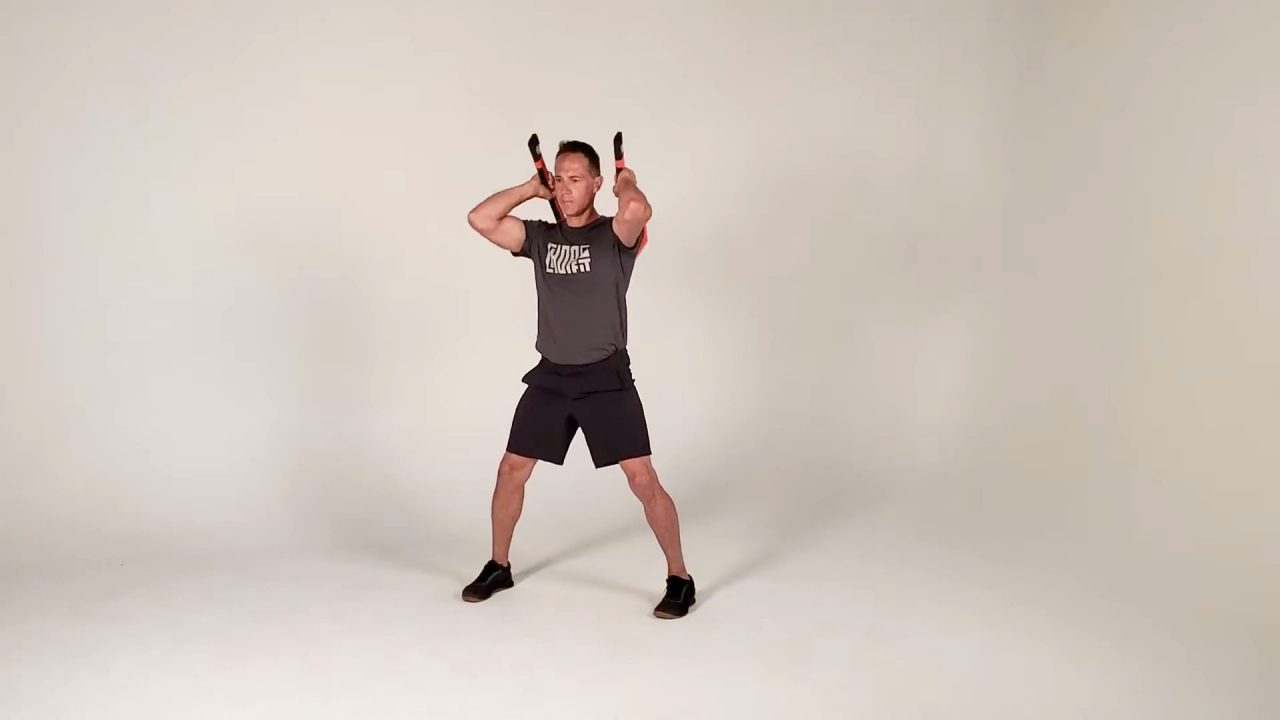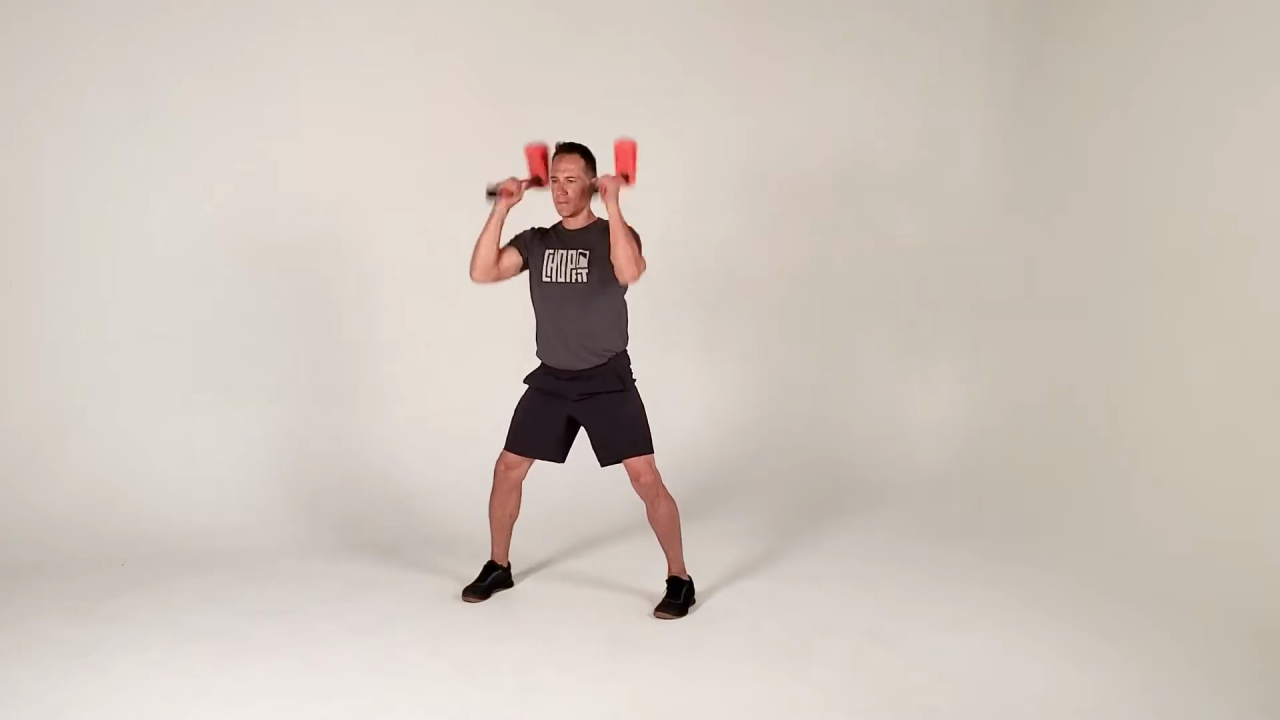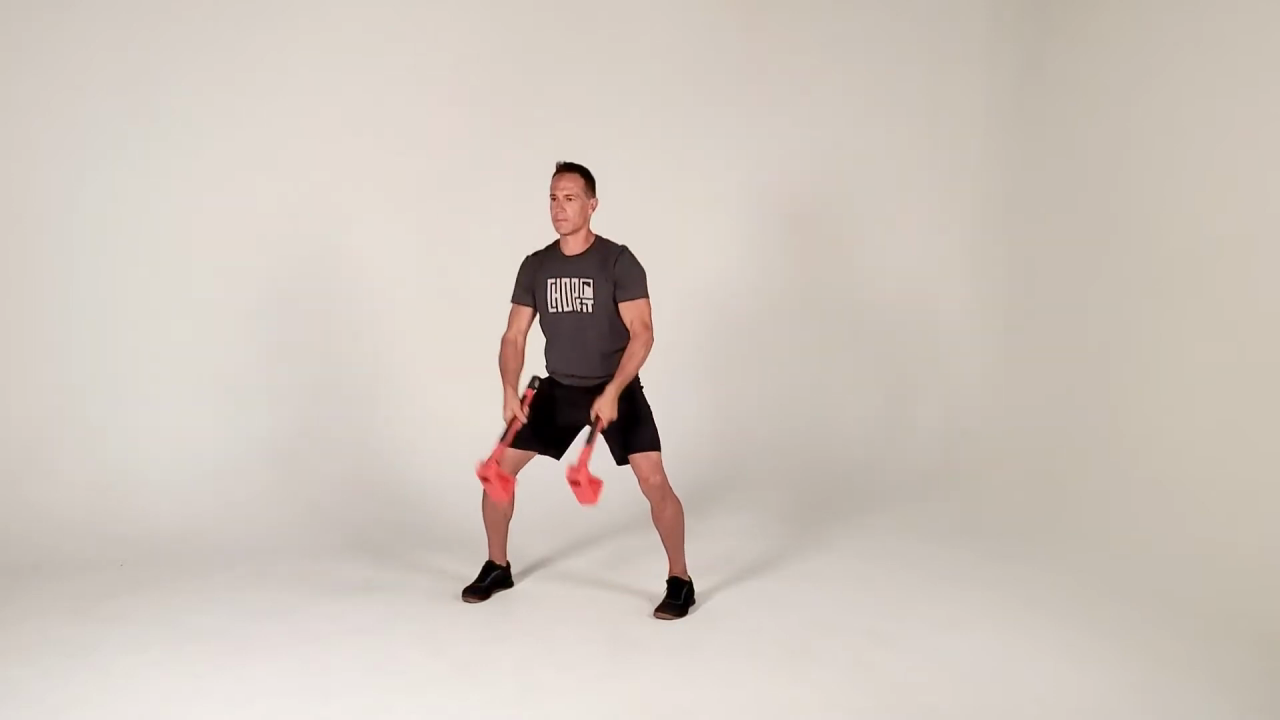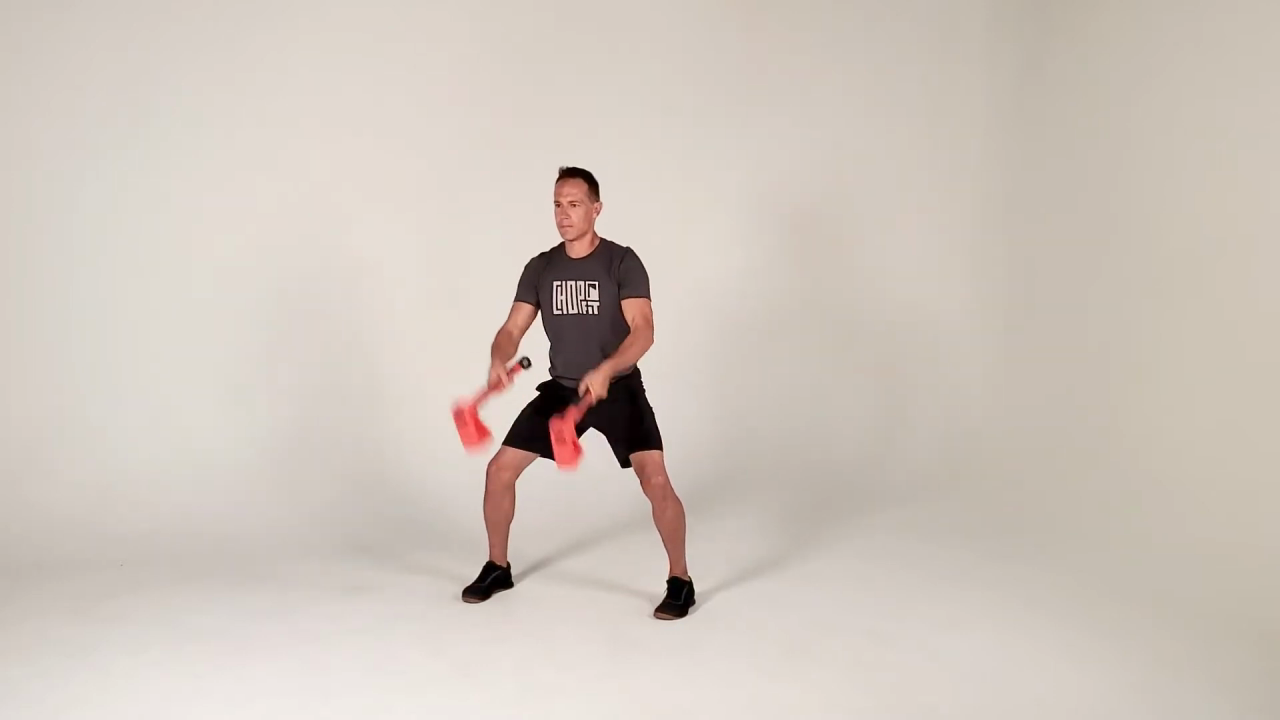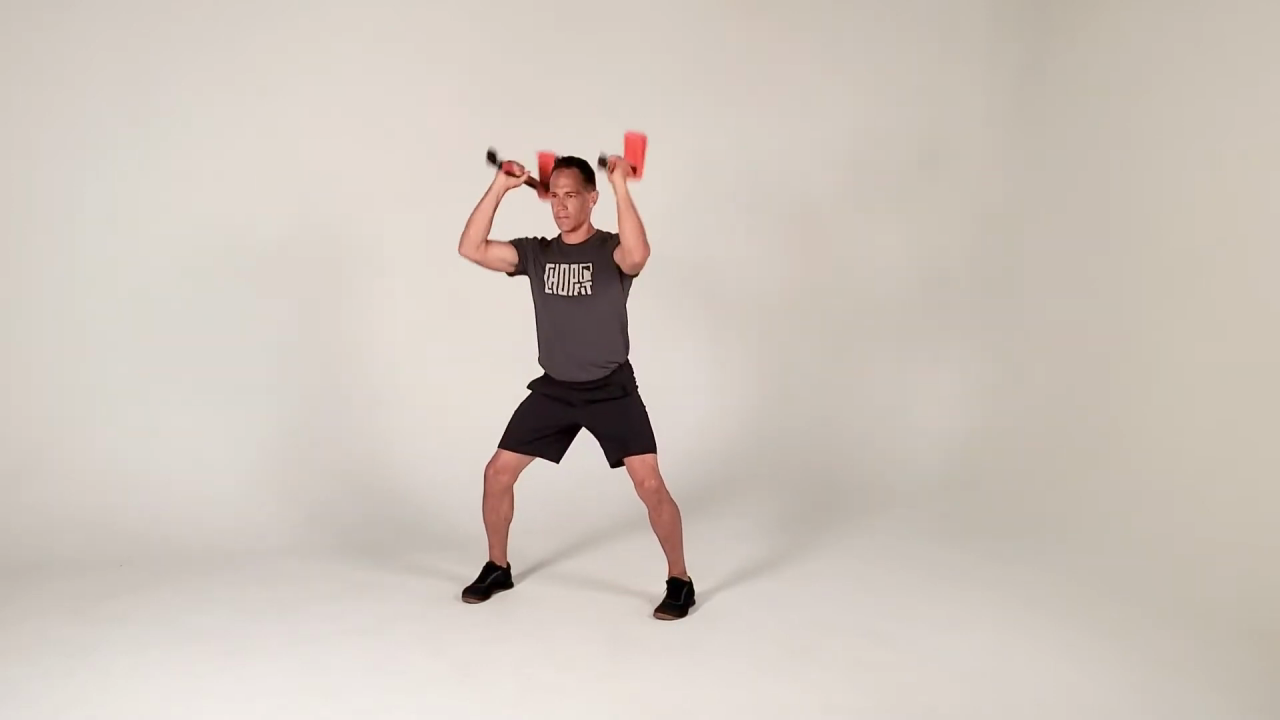
dt=0.4s
person 1, frame 1
left shoulder: (616, 234)
right shoulder: (540, 235)
left elbow: (639, 209)
right elbow: (479, 219)
left wrist: (626, 185)
right wrist: (530, 190)
left hip: (606, 379)
right hip: (550, 378)
left knee: (642, 479)
right knee: (511, 470)
left ankle: (679, 579)
right ankle: (498, 566)
person 1, frame 2
left shoulder: (613, 235)
right shoulder: (536, 242)
left elbow: (630, 273)
right elbow: (481, 273)
left wrist: (613, 205)
right wrist: (501, 207)
left hip: (607, 380)
right hip: (550, 381)
left knee: (646, 480)
right knee: (507, 470)
left ankle: (679, 579)
right ankle: (498, 566)
person 1, frame 3
left shoulder: (619, 261)
right shoulder: (535, 266)
left elbow: (642, 334)
right elbow: (514, 336)
left wrist: (612, 393)
right wrist: (511, 393)
left hip: (616, 391)
right hip: (558, 389)
left knee: (654, 481)
right knee: (498, 468)
left ankle: (679, 580)
right ankle: (497, 567)
person 1, frame 4
left shoulder: (623, 263)
right shoulder: (540, 268)
left elbow: (643, 332)
right elbow: (512, 330)
left wrist: (607, 371)
right wrist: (499, 361)
left hip: (619, 389)
right hip: (560, 390)
left knee: (655, 481)
right knee: (498, 471)
left ankle: (680, 581)
right ankle: (497, 568)
person 1, frame 5
left shoulder: (613, 246)
right shoulder: (535, 252)
left elbow: (638, 254)
right elbow: (471, 250)
left wrist: (620, 187)
right wrist: (498, 189)
left hip: (611, 388)
right hip: (554, 389)
left knee: (649, 484)
right knee: (497, 473)
left ankle: (679, 581)
right ankle: (497, 567)
